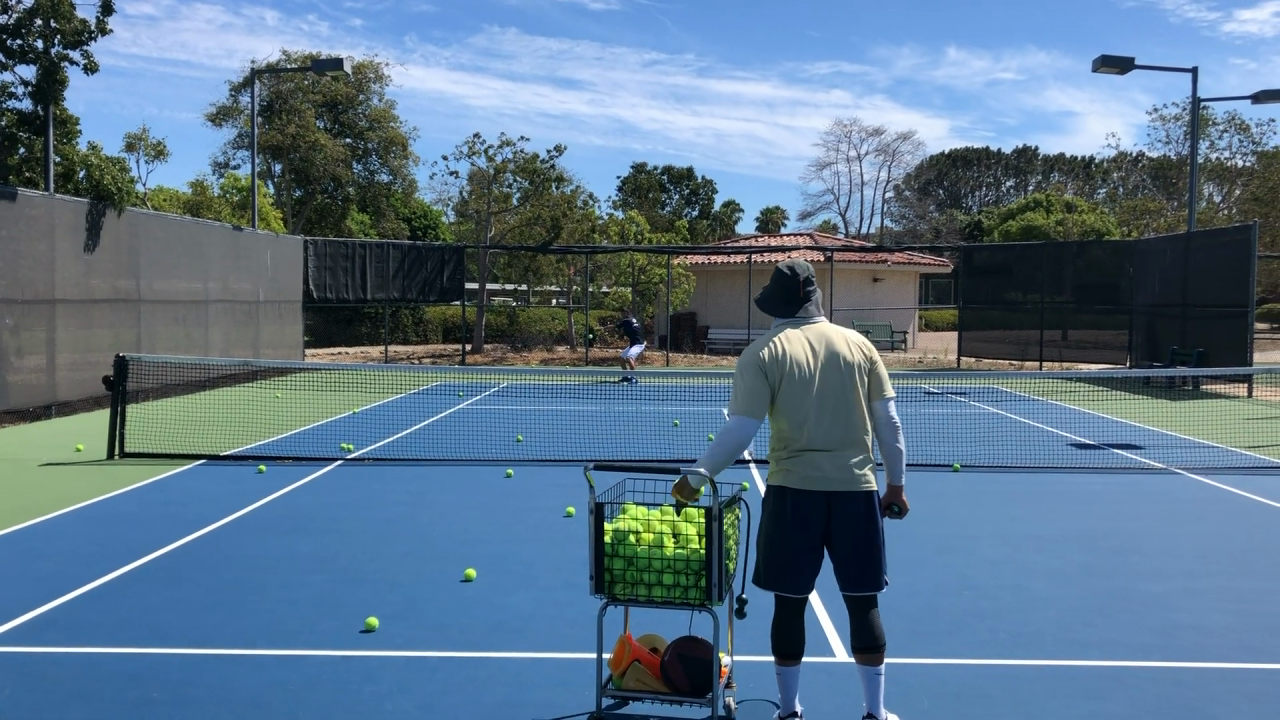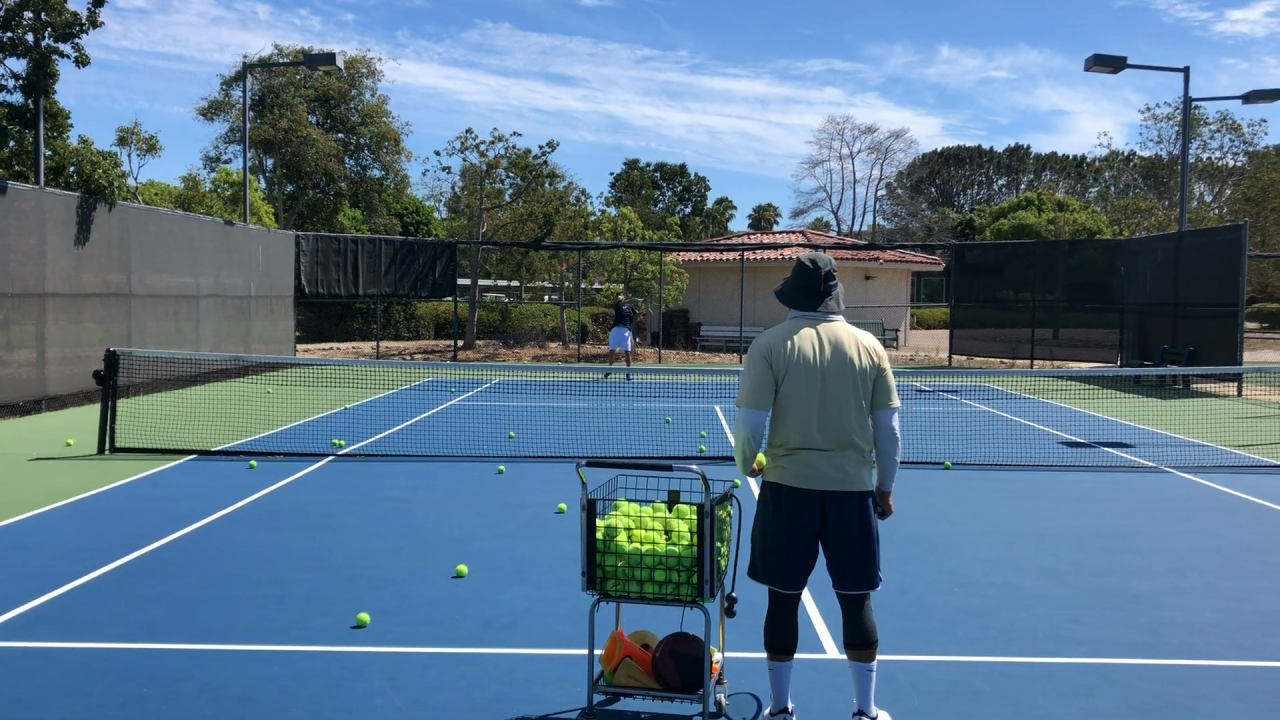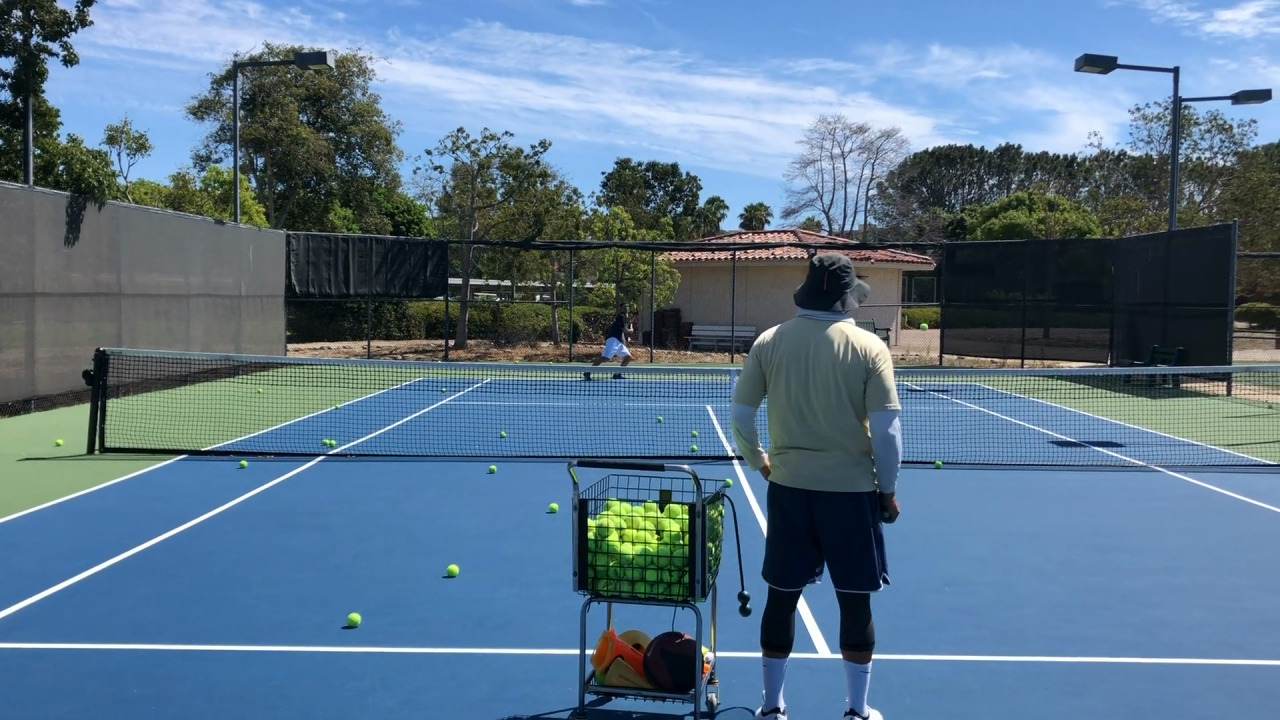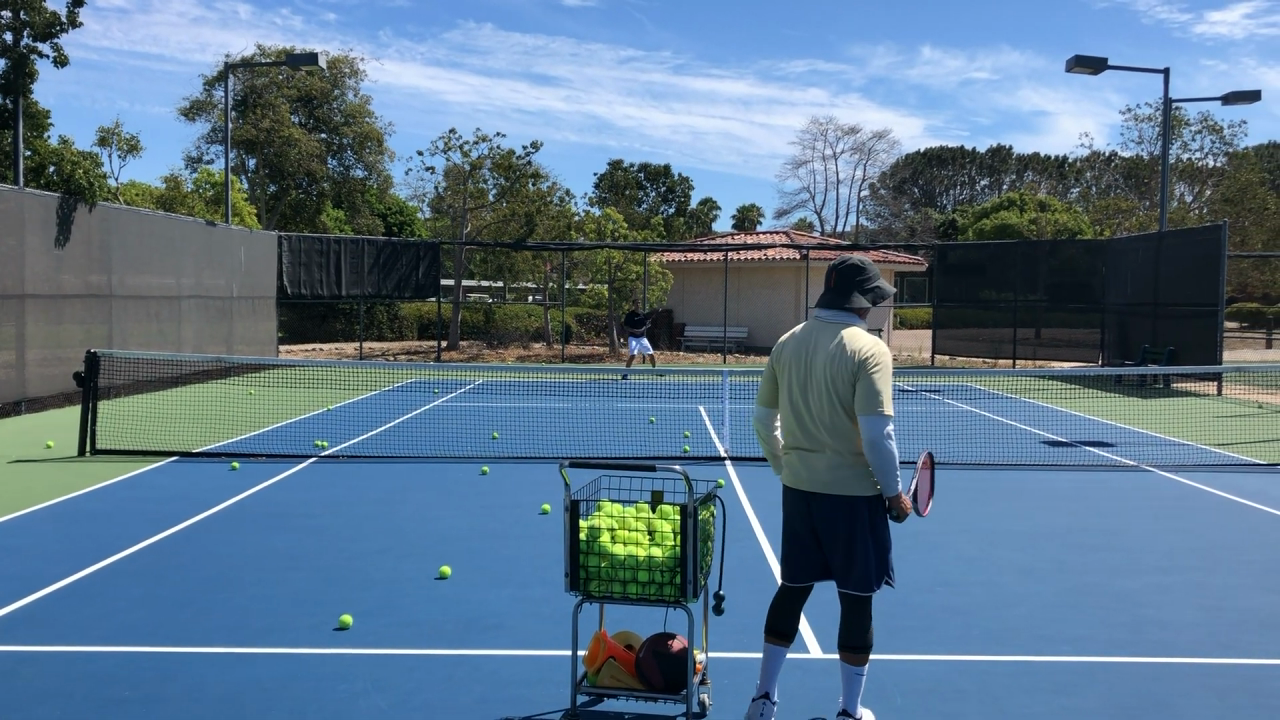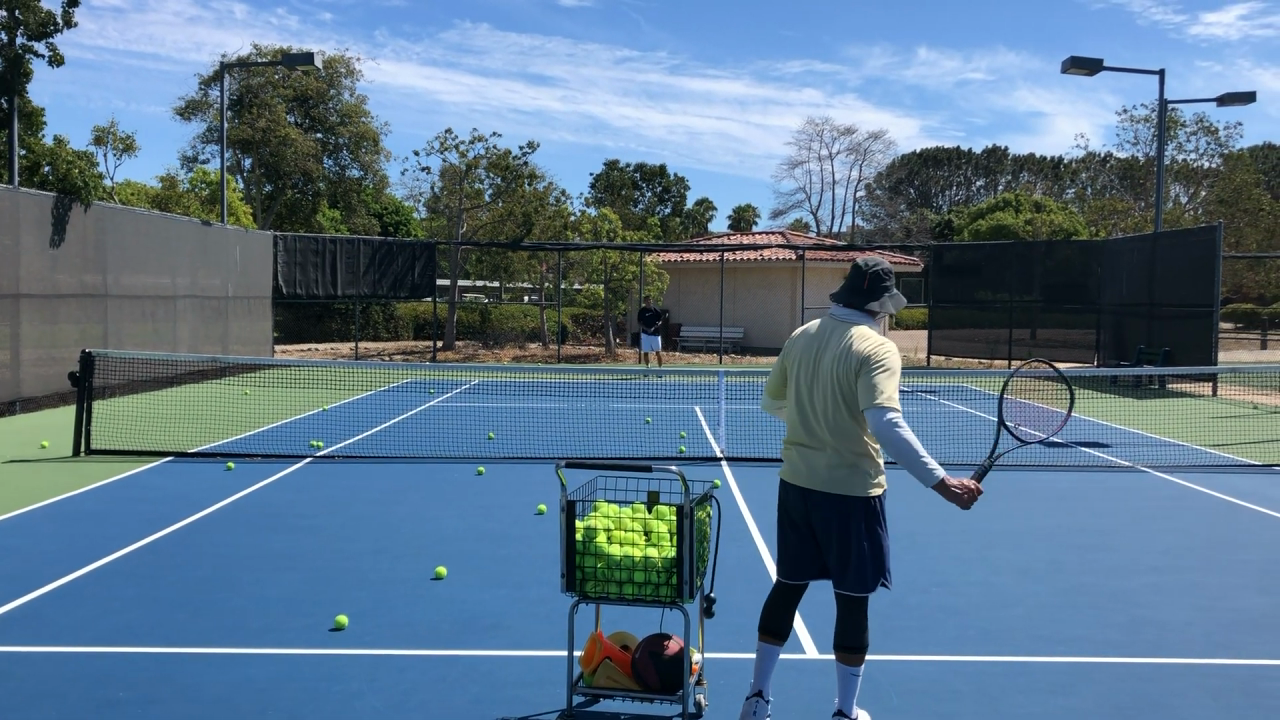
dt=0.4s
person 1, frame 1
left shoulder: (762, 352)
right shoulder: (857, 343)
left elbow: (740, 431)
right elbow: (889, 422)
left wrist: (696, 479)
right wrist: (895, 484)
left hip: (793, 491)
right hip: (856, 491)
left knee: (789, 604)
right knee: (863, 604)
person 1, frame 2
left shoulder: (770, 343)
right shoulder: (868, 345)
left elbow: (750, 423)
right elbow: (888, 428)
left wrist: (747, 464)
right wrist: (884, 486)
left hip: (788, 488)
right hip: (852, 489)
left knee: (783, 599)
right knee: (855, 600)
person 1, frame 3
left shoulder: (770, 341)
right shoulder: (868, 346)
left elbow: (739, 414)
right elbow: (886, 430)
left wrist: (758, 461)
right wrist: (888, 490)
left hip: (789, 487)
right hip: (850, 490)
left knee: (781, 597)
right knee: (855, 601)
person 1, frame 4
left shoulder: (787, 342)
right shoulder: (869, 349)
left elbow: (763, 419)
right elbow: (876, 433)
right wrist: (894, 492)
left hip: (799, 489)
right hip: (853, 494)
left knee: (793, 587)
right knee: (856, 601)
person 1, frame 5
left shoulder: (801, 336)
right shoulder: (875, 348)
left elbow: (772, 401)
right elbow: (886, 427)
right wrist: (942, 482)
left hip: (796, 484)
right hip: (851, 493)
left knee: (788, 585)
right knee: (852, 601)
